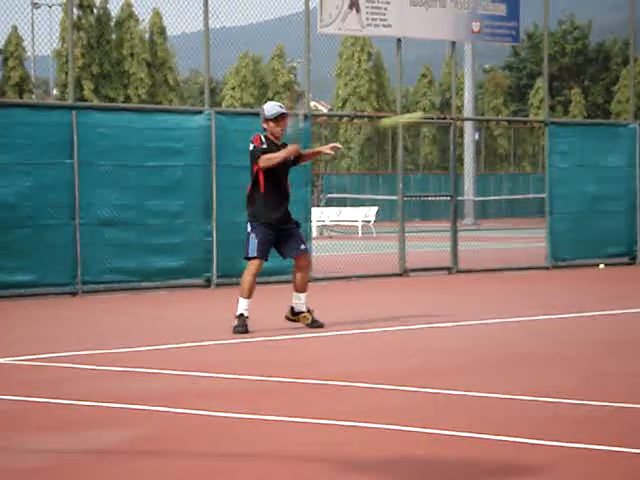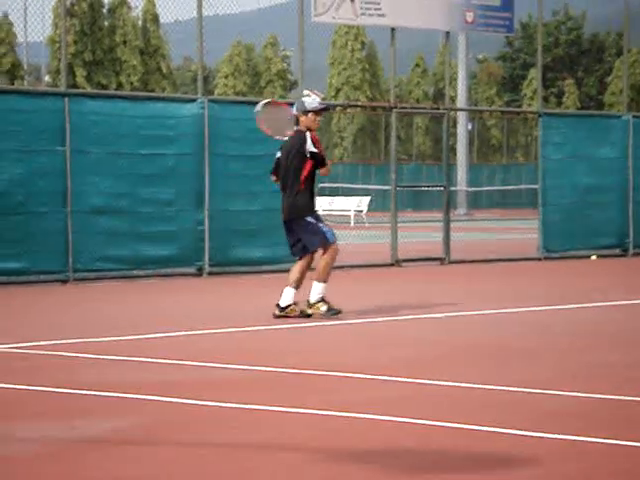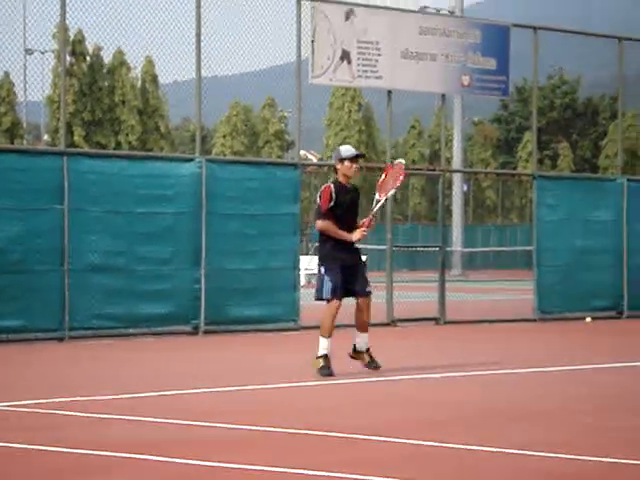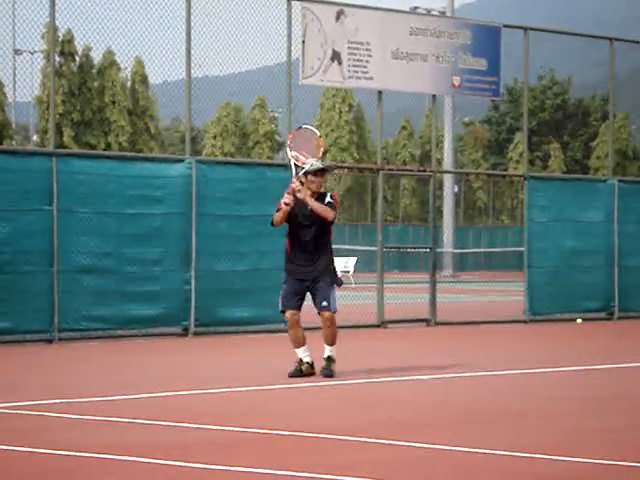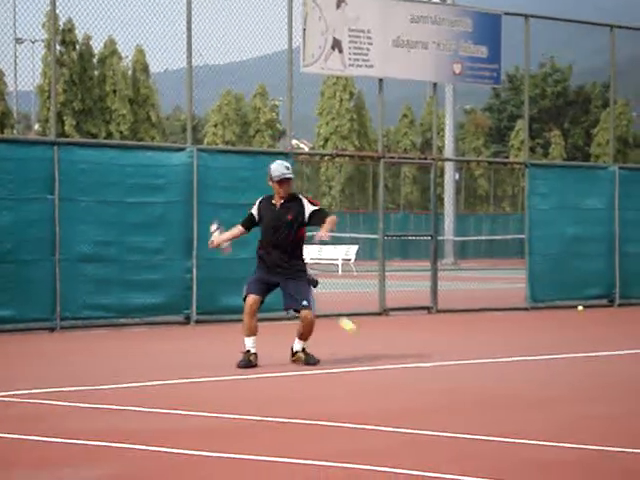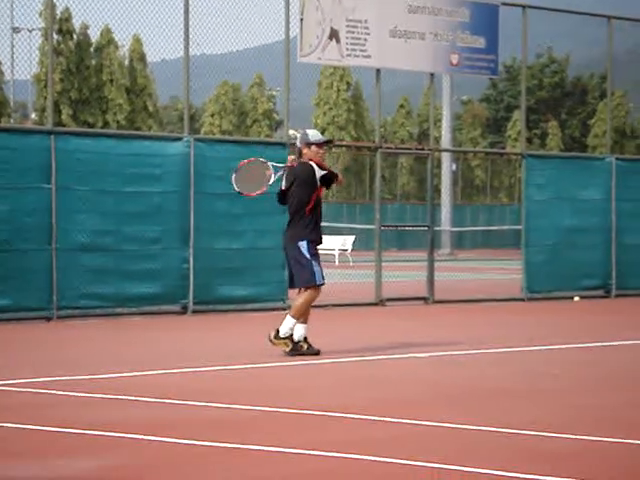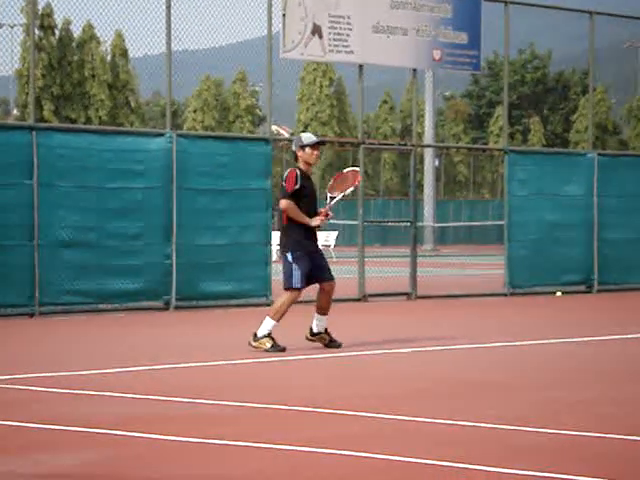
dt=0.7s
person 1, frame 1
left shoulder: (280, 143)
right shoulder: (258, 141)
left elbow: (298, 157)
right elbow: (263, 162)
left wrist: (319, 150)
right wrist: (287, 151)
left hip: (283, 216)
right hip: (261, 217)
left knee: (303, 259)
right knee: (255, 263)
left ankle: (299, 310)
right ankle: (241, 315)
person 1, frame 2
left shoulder: (286, 143)
right shoulder: (308, 138)
left elbow: (275, 176)
right elbow: (324, 169)
right wrist: (318, 161)
left hip: (289, 209)
right hip: (302, 208)
left knee: (305, 256)
right knee: (330, 247)
left ankle: (285, 304)
right ankle: (316, 300)
person 1, frame 3
left shoulder: (354, 191)
right shoulder: (329, 190)
right elbow: (321, 223)
left wrist: (362, 225)
right wrist: (350, 236)
left hip: (351, 255)
right hip: (331, 256)
left knee: (364, 301)
right knee: (333, 303)
left ankle: (360, 348)
right ankle: (323, 356)
person 1, frame 4
left shoulder: (328, 199)
right shoulder: (289, 201)
left elbow: (330, 215)
right elbow: (276, 220)
left wrist: (306, 197)
right wrist: (285, 207)
left hip: (322, 270)
right hip: (295, 271)
left knee: (327, 315)
right knee: (291, 316)
left ankle: (329, 358)
right ankle: (305, 361)
person 1, frame 5
left shoulder: (302, 203)
right shoulder: (262, 204)
left elbow: (329, 217)
right elbow: (244, 226)
left wrist: (325, 229)
right wrist: (221, 237)
left hip: (293, 270)
right hip: (266, 267)
left knee: (308, 316)
right knee: (251, 303)
left ankle: (299, 349)
right ankle: (250, 352)
person 1, frame 6
left shoulder: (290, 173)
right shoulder: (313, 168)
left elbow: (283, 200)
right elbow: (337, 179)
left hip: (295, 238)
right hip: (303, 239)
left knee: (306, 289)
right knee: (312, 288)
left ankle: (298, 340)
right ankle: (283, 333)
person 1, frame 7
left shoulder: (309, 179)
right shoulder: (293, 175)
right elbow: (285, 204)
left wrist: (319, 215)
right wrist: (310, 220)
left hip: (310, 243)
right hip: (294, 243)
left knee: (328, 284)
right knee: (293, 291)
left ankle: (318, 331)
right ankle: (261, 335)
